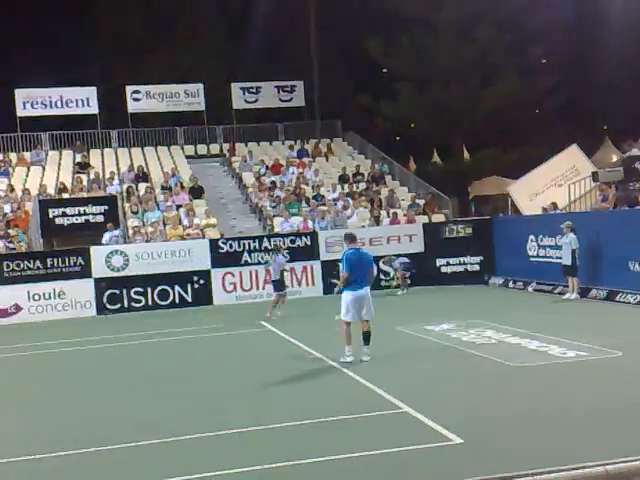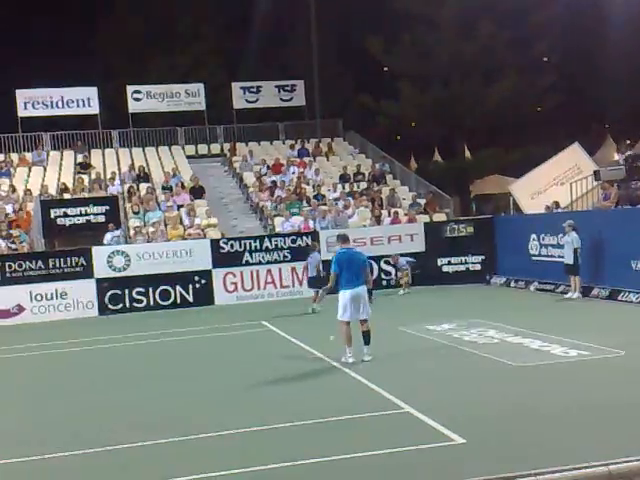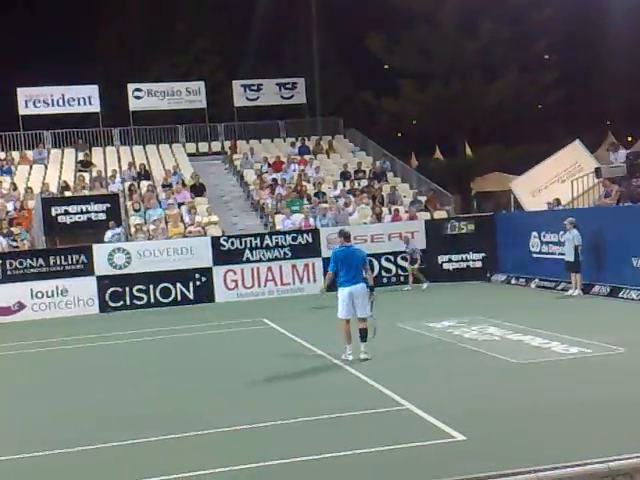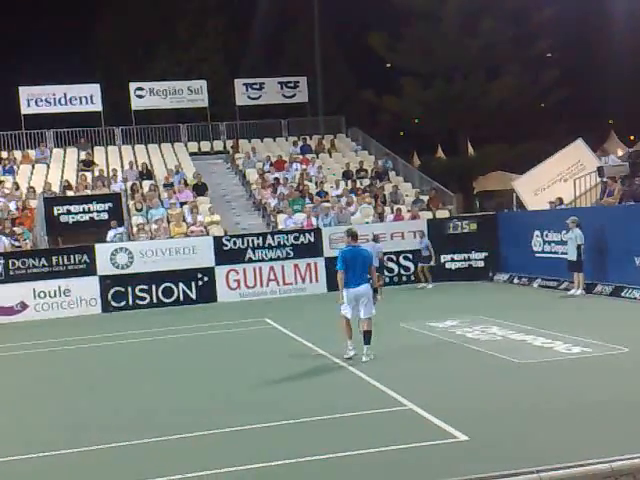
dt=0.3s
person 1, frame 1
left shoulder: (347, 255)
right shoulder: (368, 256)
left elbow: (345, 275)
right elbow: (372, 276)
left wrist: (338, 287)
left hip: (350, 292)
right hip: (365, 291)
left knee: (346, 323)
right knee: (365, 322)
left ankle: (349, 354)
right ankle: (366, 353)
person 1, frame 2
left shoulder: (338, 255)
right shoulder: (361, 255)
left elbow: (334, 275)
right elbow: (368, 275)
left wrist: (329, 286)
left hip: (346, 292)
right hip: (361, 289)
left knee: (345, 323)
right knee: (364, 321)
left ankle: (349, 355)
right ankle: (367, 353)
person 1, frame 3
left shoulder: (336, 253)
right shoulder: (361, 252)
left elbow: (331, 274)
right elbow: (368, 272)
left wrist: (325, 286)
right wrist: (372, 289)
left hip: (344, 289)
right hip: (360, 287)
left knee: (345, 321)
right knee: (363, 319)
left ankle: (349, 352)
right ankle: (363, 350)
person 1, frame 4
left shoulder: (343, 253)
right shoulder: (367, 253)
left elbow: (341, 273)
right elbow: (373, 273)
left wrist: (341, 291)
left hip: (350, 290)
right hip: (365, 288)
left knee: (345, 318)
right knee: (366, 320)
left ankle: (350, 347)
right ankle: (366, 352)
